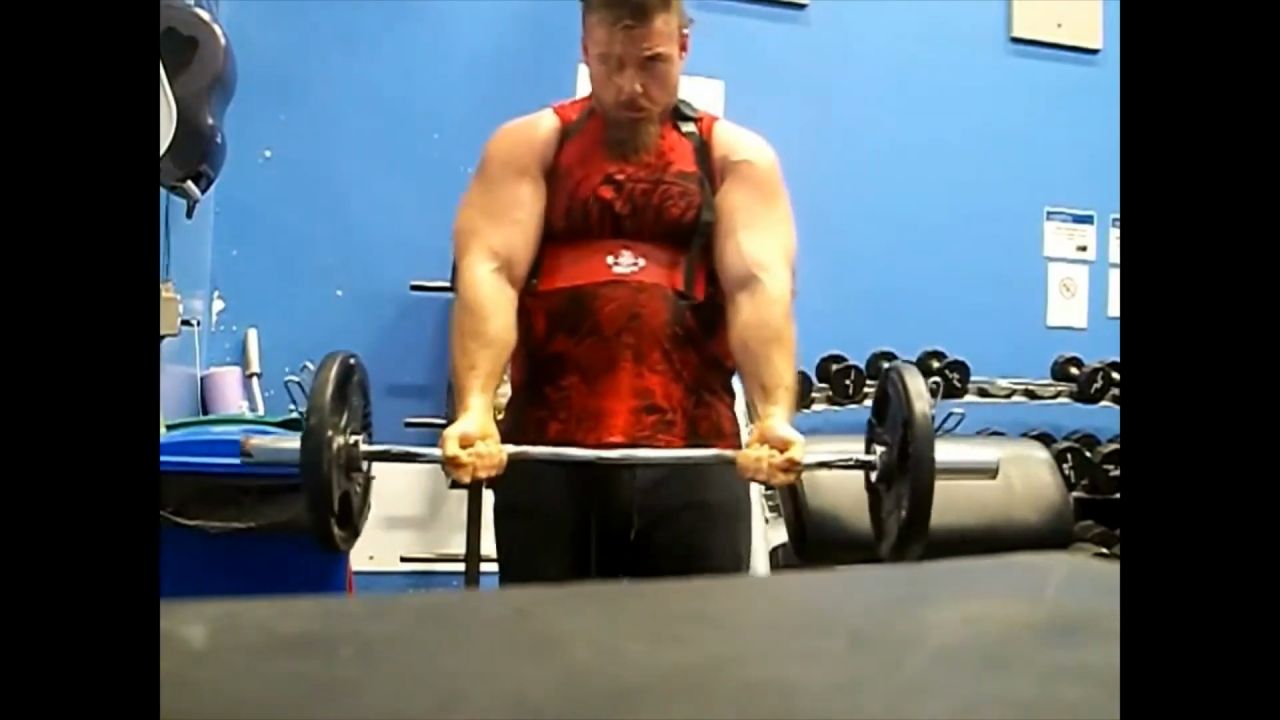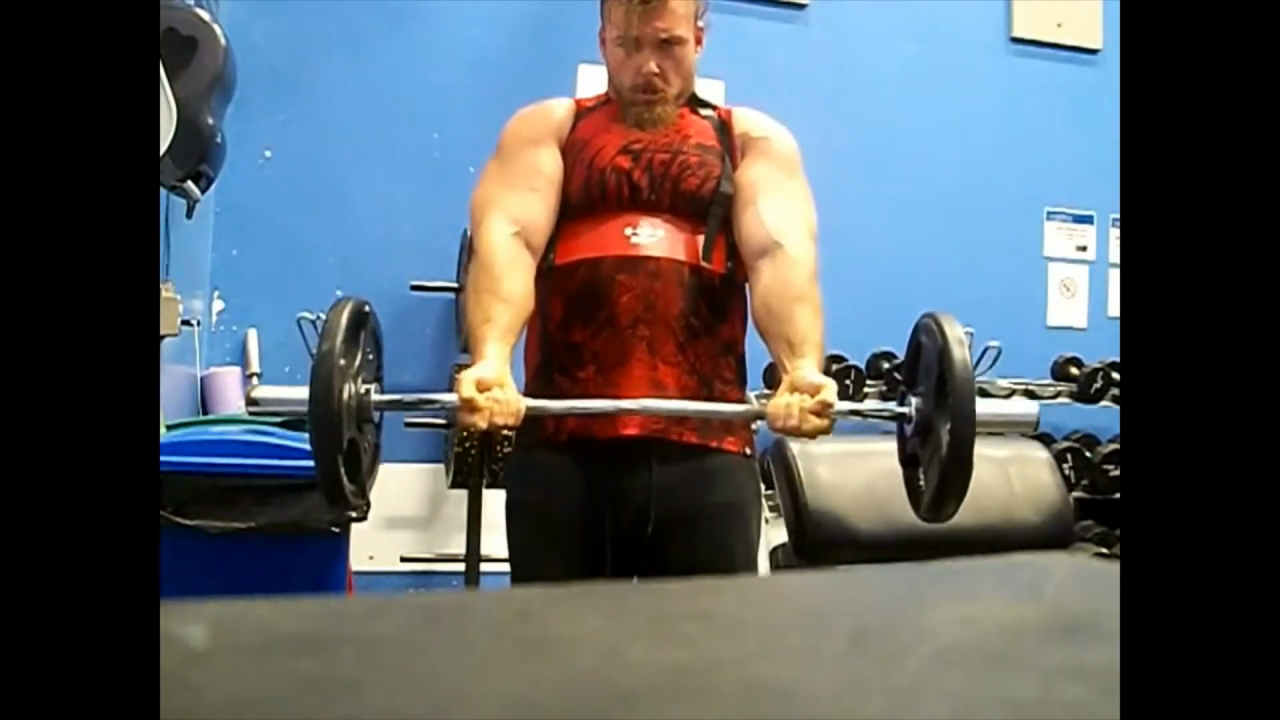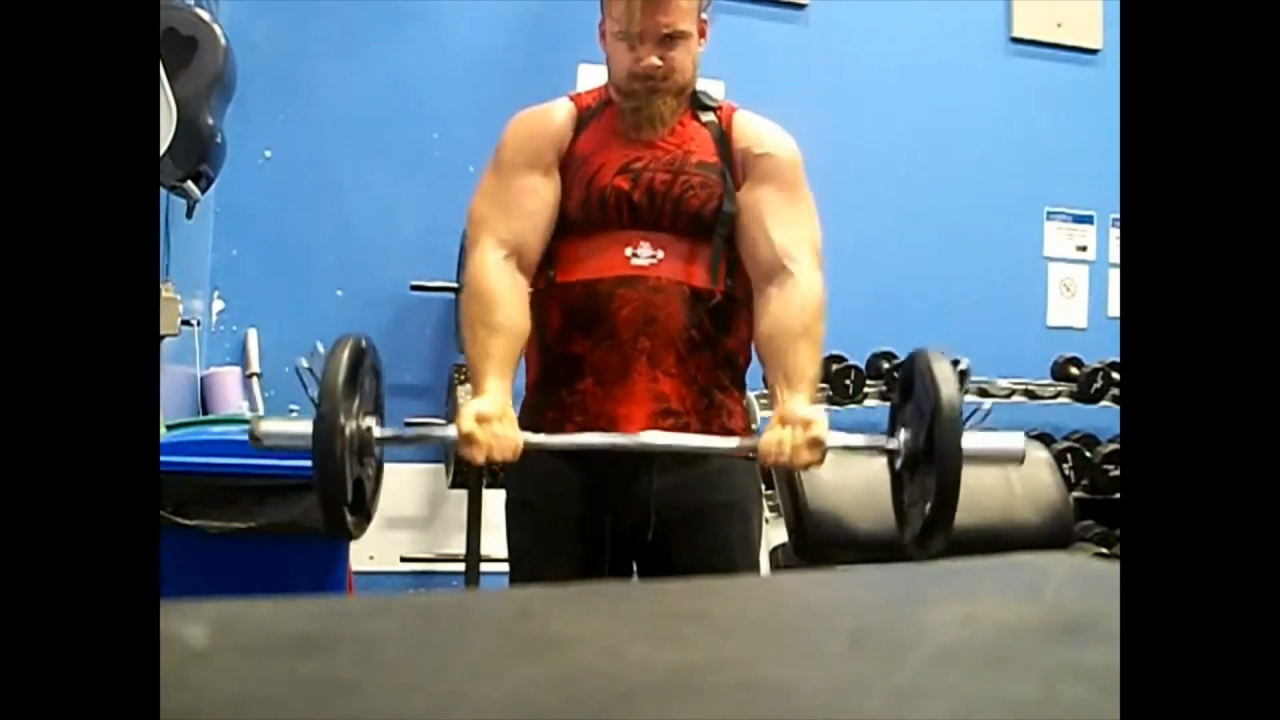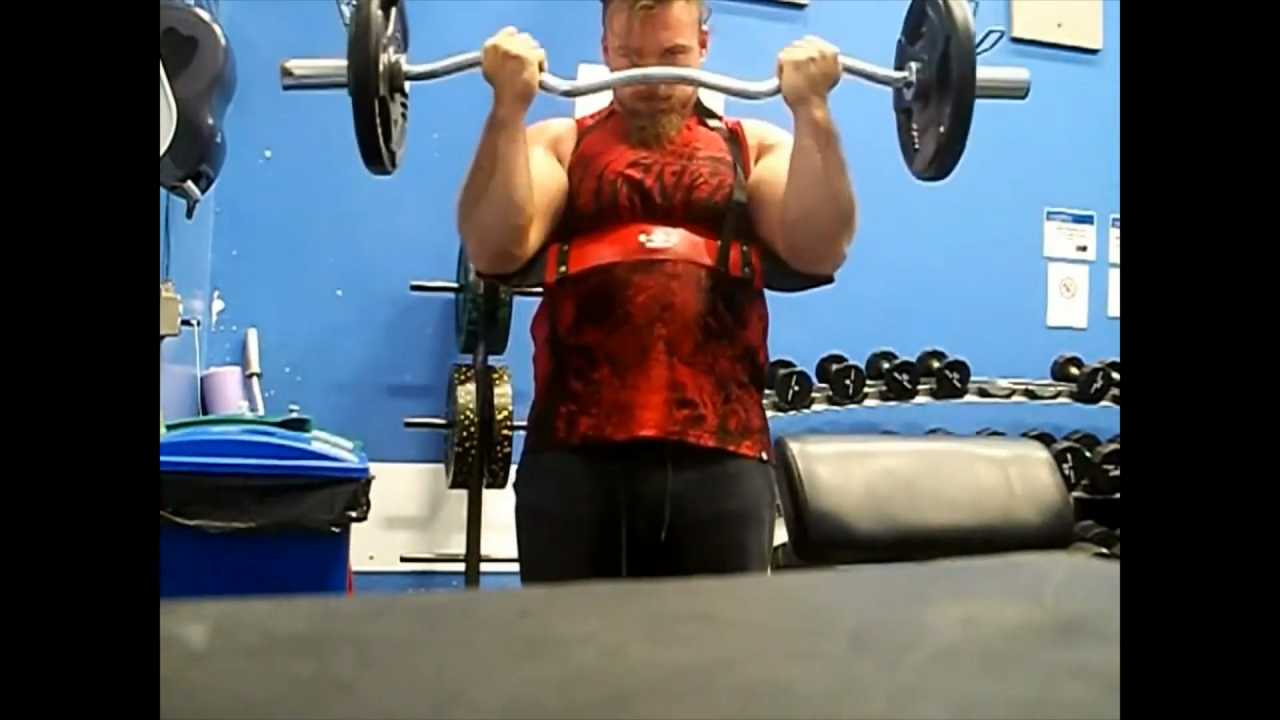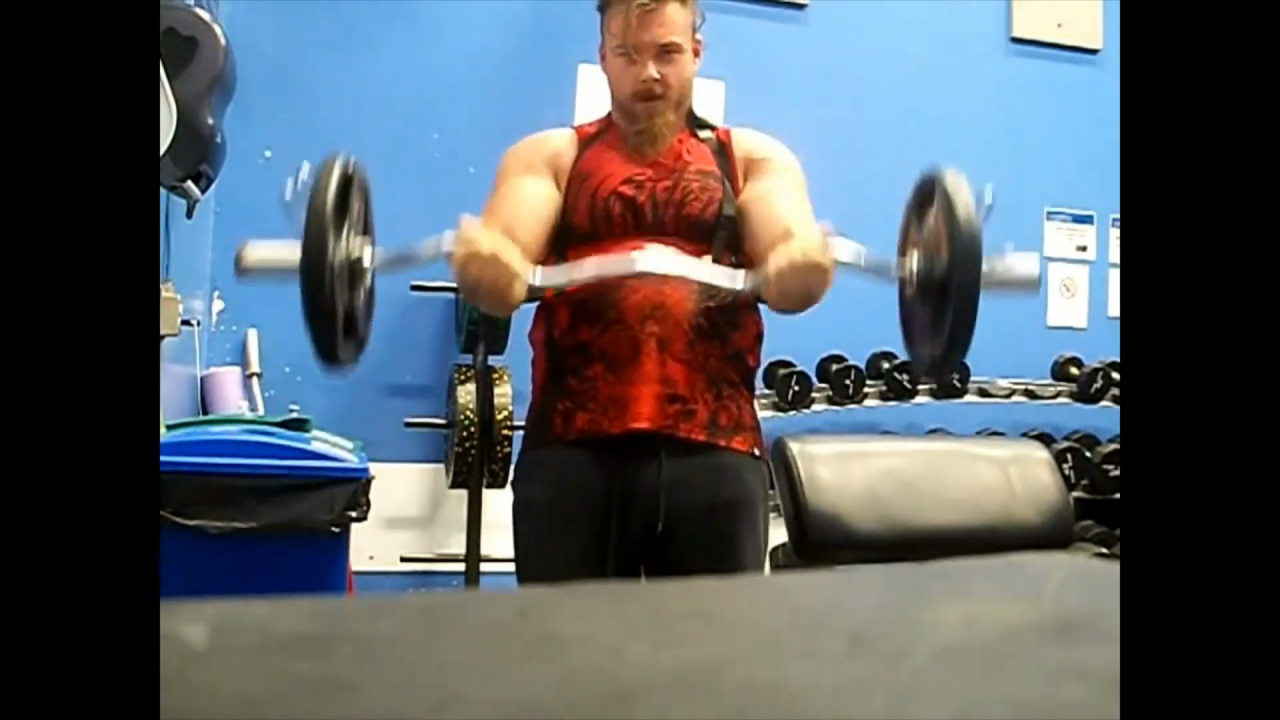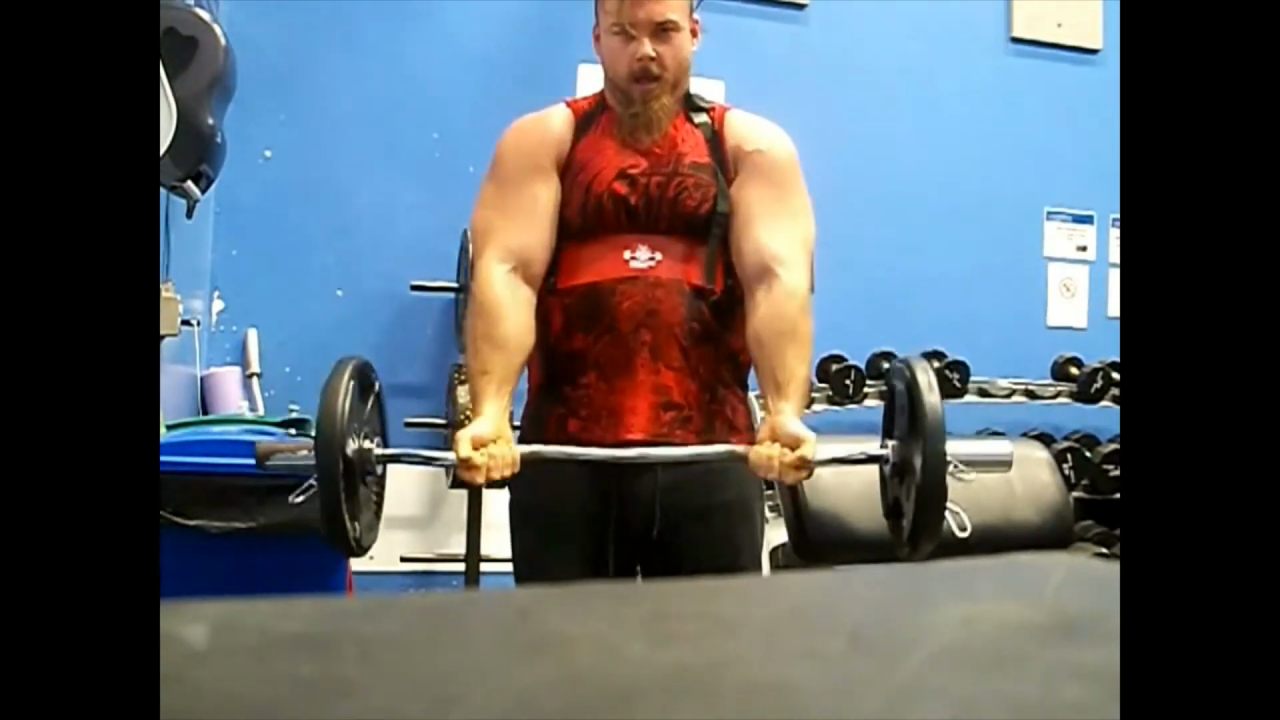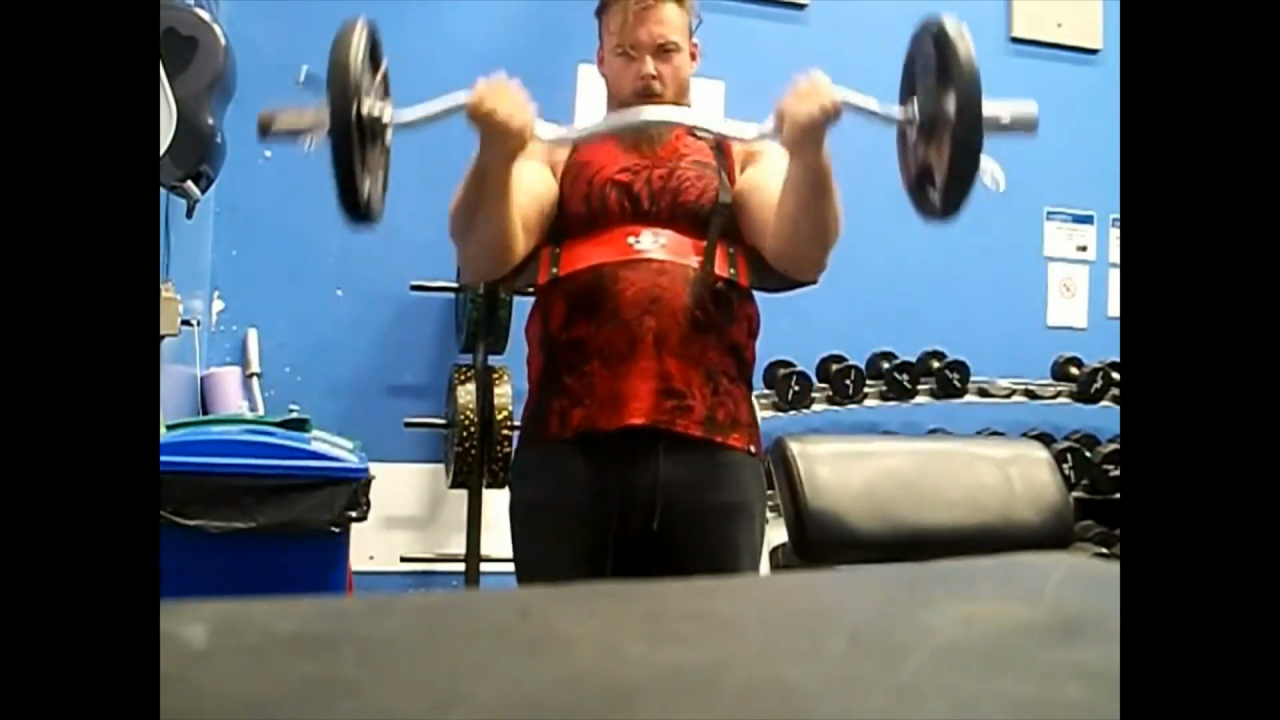
dt=0.7s
person 1, frame 1
left shoulder: (735, 154)
right shoulder: (529, 145)
left elbow: (758, 286)
right elbow: (489, 272)
left wrist: (775, 416)
right wrist: (475, 407)
left hip: (691, 452)
right hip: (549, 450)
person 1, frame 2
left shoulder: (752, 138)
right shoulder: (546, 128)
left elbow: (781, 253)
right elbow: (505, 240)
left wrist: (803, 368)
right wrist: (490, 358)
left hip: (705, 446)
right hip: (563, 441)
person 1, frame 3
left shoulder: (755, 145)
right shoulder: (545, 132)
left elbow: (787, 276)
right elbow: (498, 260)
left wrist: (795, 401)
right wrist: (492, 393)
left hip: (706, 449)
right hip: (562, 446)
person 1, frame 4
left shoulder: (756, 146)
right shoulder: (555, 144)
left elbow: (821, 251)
right elbow: (493, 249)
left wrist: (810, 110)
right wrist: (508, 106)
left hip: (719, 451)
right hip: (575, 447)
person 1, frame 5
left shoulder: (753, 157)
right shoulder: (550, 156)
left elbow: (790, 259)
right elbow: (507, 257)
left wrist: (803, 263)
right wrist: (483, 263)
left hip: (713, 448)
right hip: (572, 446)
person 1, frame 6
left shoulder: (752, 144)
right shoulder: (541, 140)
left elbow: (777, 276)
right elbow: (505, 272)
left wrist: (785, 413)
right wrist: (491, 411)
left hip: (707, 448)
right hip: (567, 448)
person 1, frame 7
left shoulder: (746, 158)
right shoulder: (549, 157)
left elbow: (801, 257)
right elbow: (484, 256)
left wrist: (807, 147)
right wrist: (496, 152)
left hip: (710, 442)
right hip: (569, 444)
